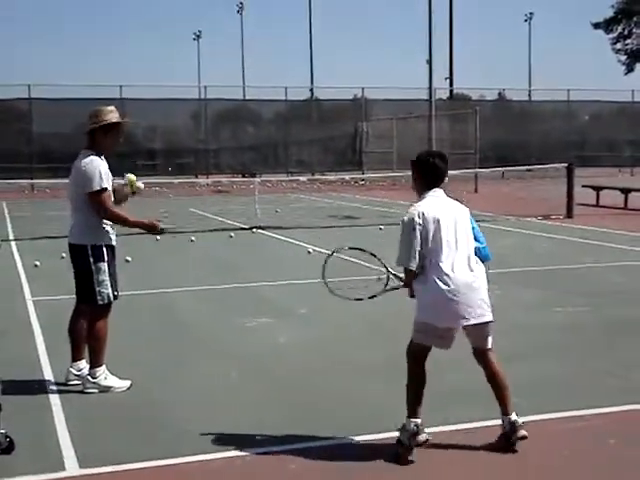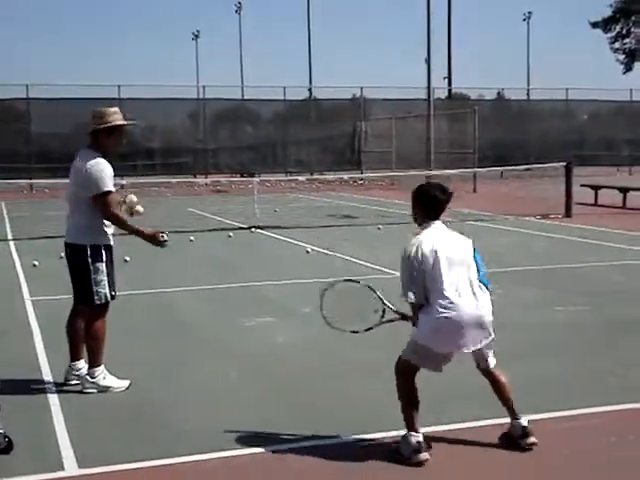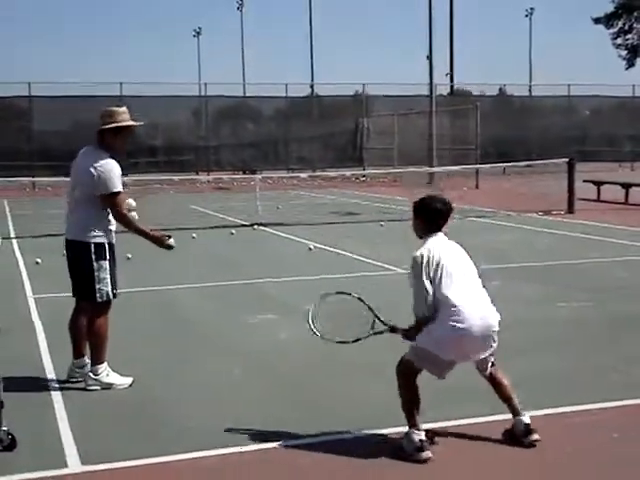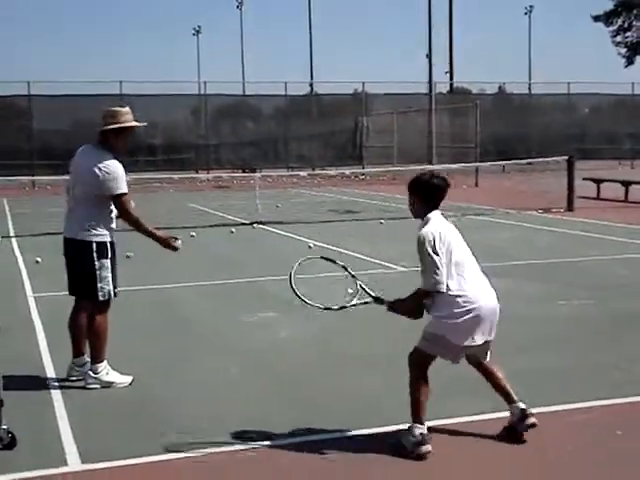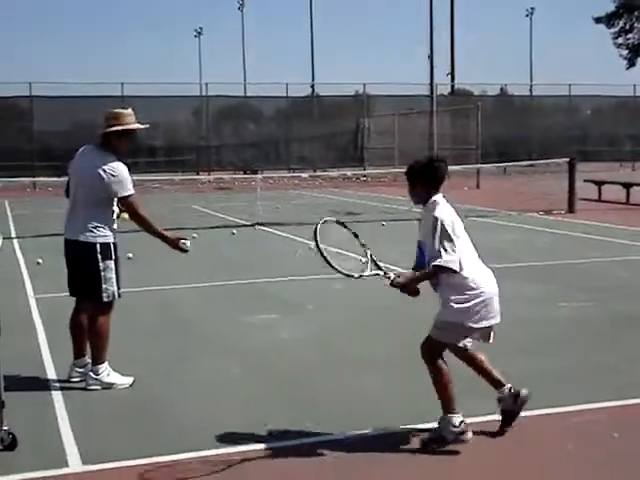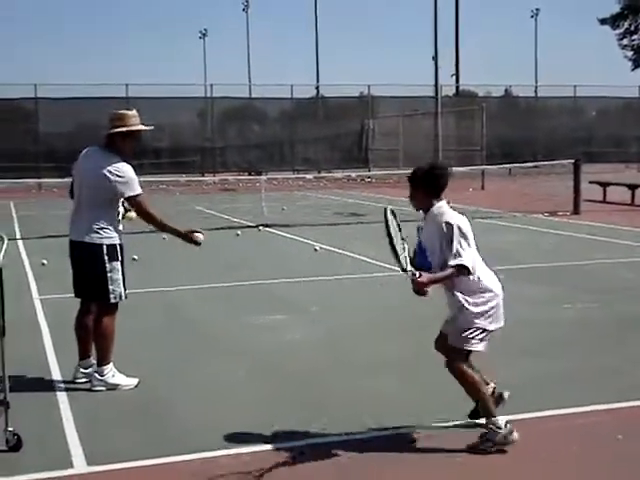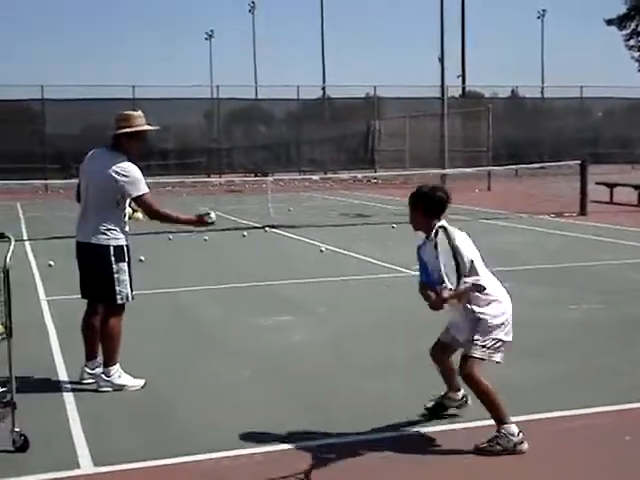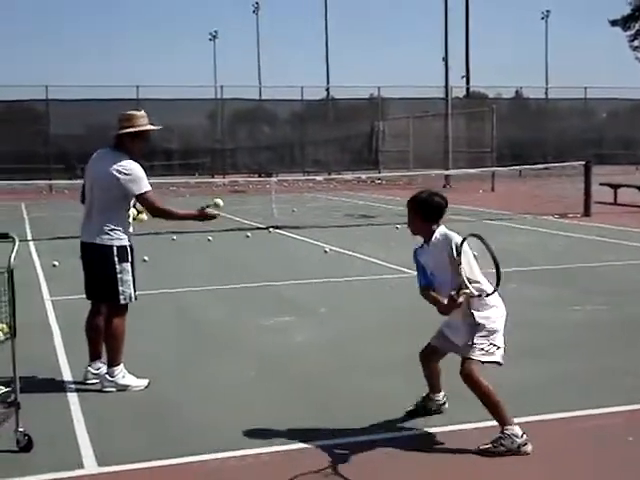
dt=0.1s
person 1, frame 1
left shoulder: (95, 160)
right shoulder: (93, 165)
left elbow: (112, 198)
right elbow: (106, 211)
left wrist: (125, 191)
right wrist: (143, 225)
left hip: (84, 242)
right hip: (93, 245)
left knee: (84, 307)
right knee: (100, 309)
left ankle: (77, 368)
right ankle: (96, 375)
person 1, frame 2
left shoulder: (84, 157)
right shoulder: (99, 167)
right elbow: (110, 214)
left wrist: (119, 202)
right wrist: (144, 234)
left hip: (76, 241)
right hip: (91, 245)
left knee: (81, 307)
right knee: (97, 309)
left ankle: (76, 368)
right ankle: (95, 375)
person 1, frame 3
left shoulder: (85, 154)
right shoulder: (107, 166)
right elbow: (119, 214)
left wrist: (118, 200)
right wrist: (151, 236)
left hip: (76, 238)
right hip: (93, 242)
left knee: (84, 304)
right knee: (100, 306)
left ankle: (79, 365)
right ankle: (98, 372)
person 1, frame 4
left shoulder: (83, 153)
right shoulder: (110, 167)
right elbow: (127, 214)
right wrist: (158, 238)
left hip: (72, 237)
right hip: (94, 241)
left knee: (82, 303)
right knee: (99, 305)
left ankle: (79, 363)
right ankle: (98, 370)
person 1, frame 5
left shoulder: (82, 154)
right shoulder: (115, 169)
left elbow: (69, 191)
right elbow: (136, 214)
right wrist: (167, 238)
left hip: (73, 239)
right hip: (96, 242)
left knee: (83, 304)
right knee: (102, 307)
left ankle: (80, 364)
right ankle: (99, 371)
person 1, frame 6
left shoulder: (86, 155)
right shoulder: (119, 170)
left elbow: (73, 193)
right elbow: (146, 214)
right wrist: (180, 233)
left hip: (78, 240)
right hip: (102, 244)
left knee: (88, 305)
right knee: (106, 308)
left ankle: (84, 366)
right ankle: (103, 372)
person 1, frame 7
left shoulder: (92, 156)
right shoulder: (125, 169)
left elbow: (80, 196)
right elbow: (153, 211)
right wrist: (192, 220)
left hip: (85, 242)
right hip: (108, 245)
left knee: (95, 306)
right knee: (113, 309)
left ankle: (91, 366)
right ankle: (110, 373)
person 1, frame 8
left shoulder: (97, 157)
right shoulder: (128, 168)
left elbow: (85, 198)
right elbow: (156, 209)
right wrist: (195, 215)
left hip: (90, 241)
right hip: (111, 245)
left knee: (98, 306)
right knee: (116, 309)
left ankle: (96, 366)
right ankle: (114, 373)
person 2, frame 1
left shoulder: (416, 213)
right shoulder: (461, 210)
left elbow: (410, 263)
right elbow: (483, 253)
left wrist: (410, 284)
left hip: (442, 292)
right hip: (475, 288)
left knee: (415, 355)
right knee: (484, 354)
left ankle: (413, 425)
right ankle: (510, 422)
person 2, frame 2
left shoulder: (416, 247)
right shoulder: (464, 241)
left elbow: (413, 297)
right elbow: (482, 282)
left wrist: (415, 316)
left hip: (446, 318)
right hip: (479, 314)
left knee: (404, 370)
right knee: (487, 366)
left ankle: (414, 439)
right ankle: (520, 426)
person 2, frame 3
left shoulder: (422, 256)
right shoulder: (458, 251)
left elbow: (425, 308)
left wrist: (415, 330)
left hip: (456, 325)
right hip: (486, 321)
left knee: (405, 371)
right knee: (489, 370)
left ankle: (416, 437)
right ankle: (523, 425)
person 2, frame 4
left shoulder: (427, 235)
right shoulder: (443, 228)
left elbow: (438, 284)
left wrist: (405, 304)
right wrist: (415, 302)
left hip: (463, 309)
right hip: (485, 304)
left knee: (418, 360)
right knee: (480, 361)
left ankle: (418, 433)
right ankle: (520, 411)
person 2, frame 5
left shoulder: (438, 216)
right shoulder: (436, 213)
left elbow: (448, 263)
right elbow: (424, 263)
left wrist: (413, 279)
right wrist: (411, 279)
left hip: (469, 294)
right hip: (482, 290)
left knee: (431, 351)
right knee: (460, 348)
left ankle: (453, 424)
right ankle: (509, 393)
person 2, frame 6
left shoulder: (450, 221)
right shoulder: (426, 226)
left elbow: (463, 263)
right elbow: (421, 265)
left wrist: (433, 277)
right wrist: (419, 280)
left hip: (480, 297)
right hip: (465, 298)
left knee: (455, 361)
right knee: (443, 344)
left ankle: (498, 426)
right ankle: (489, 390)
person 2, frame 7
left shoulder: (454, 239)
right shoulder: (424, 248)
left elbow: (476, 282)
right elbow: (428, 284)
left wrist: (450, 297)
right wrist: (434, 297)
left hip: (489, 309)
right hip: (468, 312)
left knee: (468, 369)
right knee: (438, 353)
left ankle: (510, 434)
right ankle: (455, 395)
person 2, frame 8
left shoulder: (452, 242)
right shoulder: (421, 252)
left elbow: (477, 285)
right elbow: (425, 288)
left wrist: (457, 303)
right wrist: (439, 302)
left hip: (484, 314)
right hip: (456, 316)
left knee: (469, 372)
right knee: (428, 357)
left ankle: (514, 434)
right ankle: (435, 398)
